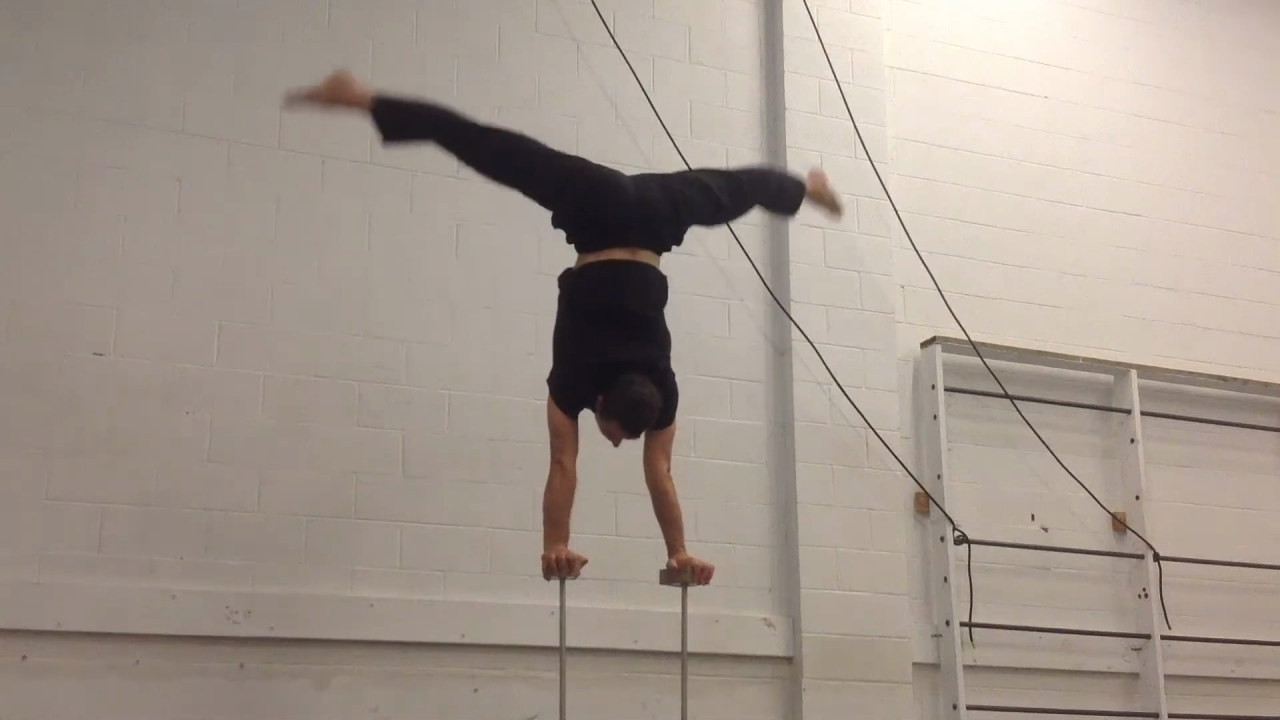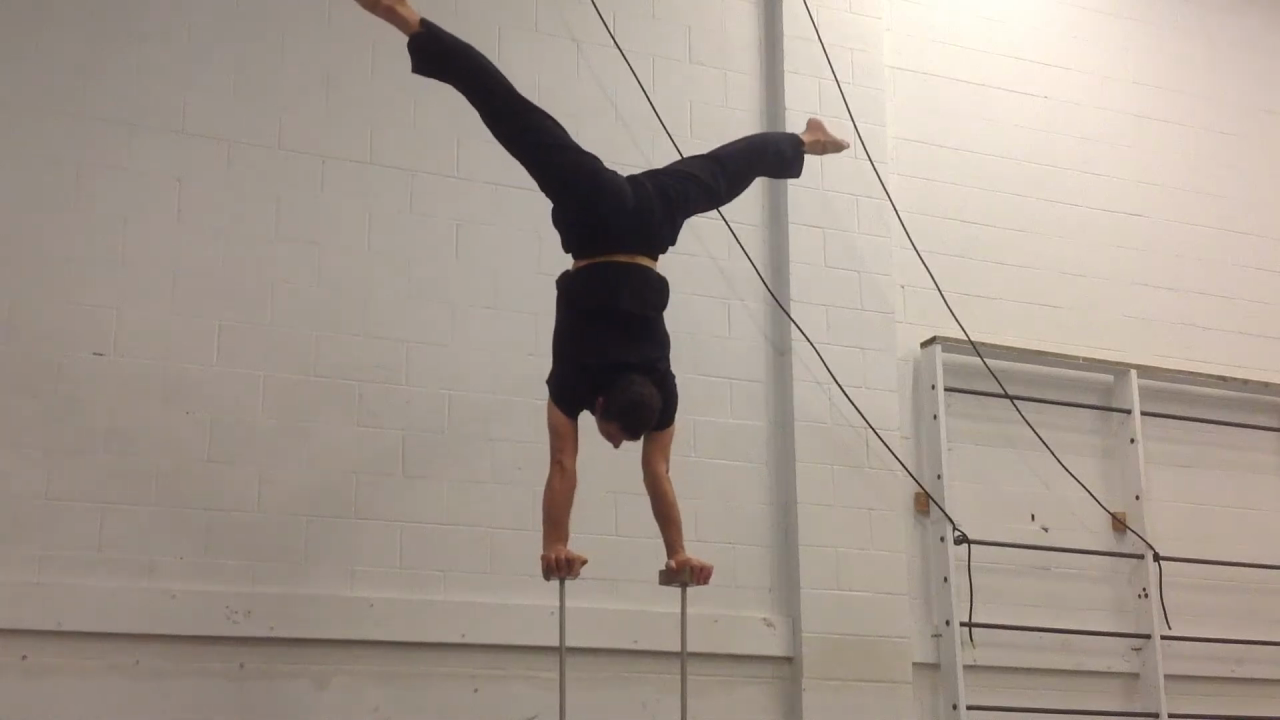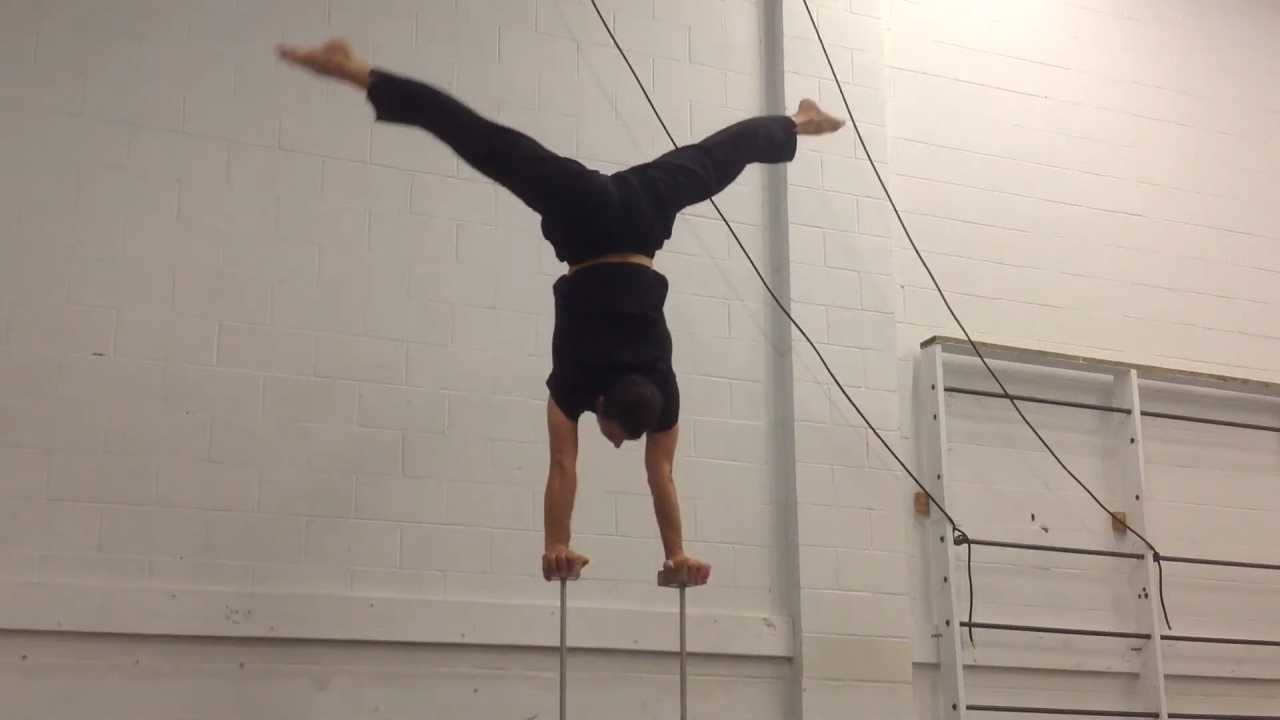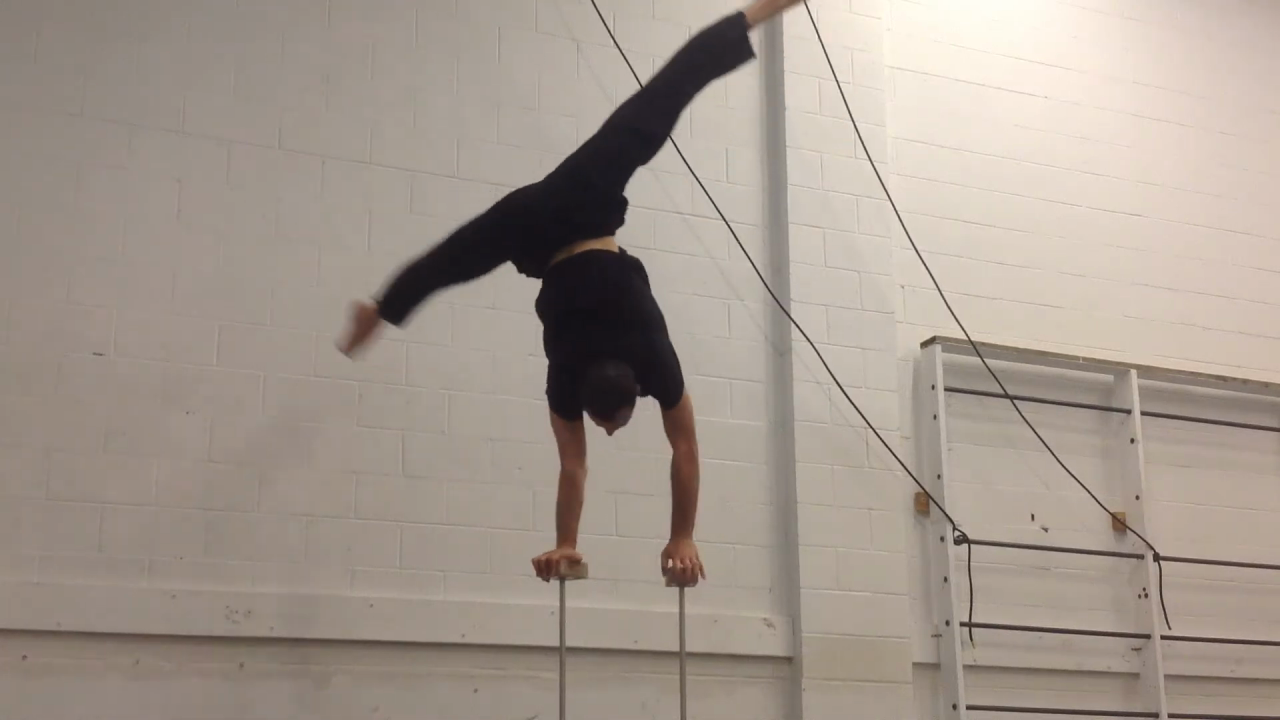
dt=0.7s
person 1, frame 1
left shoulder: (661, 389)
right shoulder: (572, 385)
left elbow: (658, 474)
right elbow: (562, 467)
right wrist: (555, 544)
left hip: (655, 213)
right hip: (604, 211)
left knee: (734, 193)
right knee: (480, 147)
left ankle: (806, 187)
right ankle: (364, 99)
person 1, frame 2
left shoulder: (660, 390)
right shoulder: (572, 385)
left elbow: (657, 474)
right elbow: (562, 467)
left wrist: (679, 552)
right wrist: (555, 545)
left hip: (645, 218)
right hip: (600, 218)
left knee: (723, 173)
right knee: (515, 117)
left ankle: (804, 142)
person 1, frame 3
left shoulder: (661, 387)
right shoulder: (573, 383)
left elbow: (660, 475)
right elbow: (563, 467)
left wrist: (677, 553)
right wrist: (558, 544)
left hip: (639, 213)
right hip: (589, 215)
left knee: (714, 160)
right knee: (490, 146)
left ankle: (796, 125)
right ankle: (362, 73)
person 1, frame 4
left shoulder: (641, 364)
right shoulder: (566, 382)
left elbow: (685, 453)
right elbow: (573, 466)
left wrist: (683, 537)
right wrist: (565, 544)
left hip: (580, 205)
right hip: (534, 223)
left knee: (653, 111)
right knee: (449, 268)
right ankle: (378, 311)
